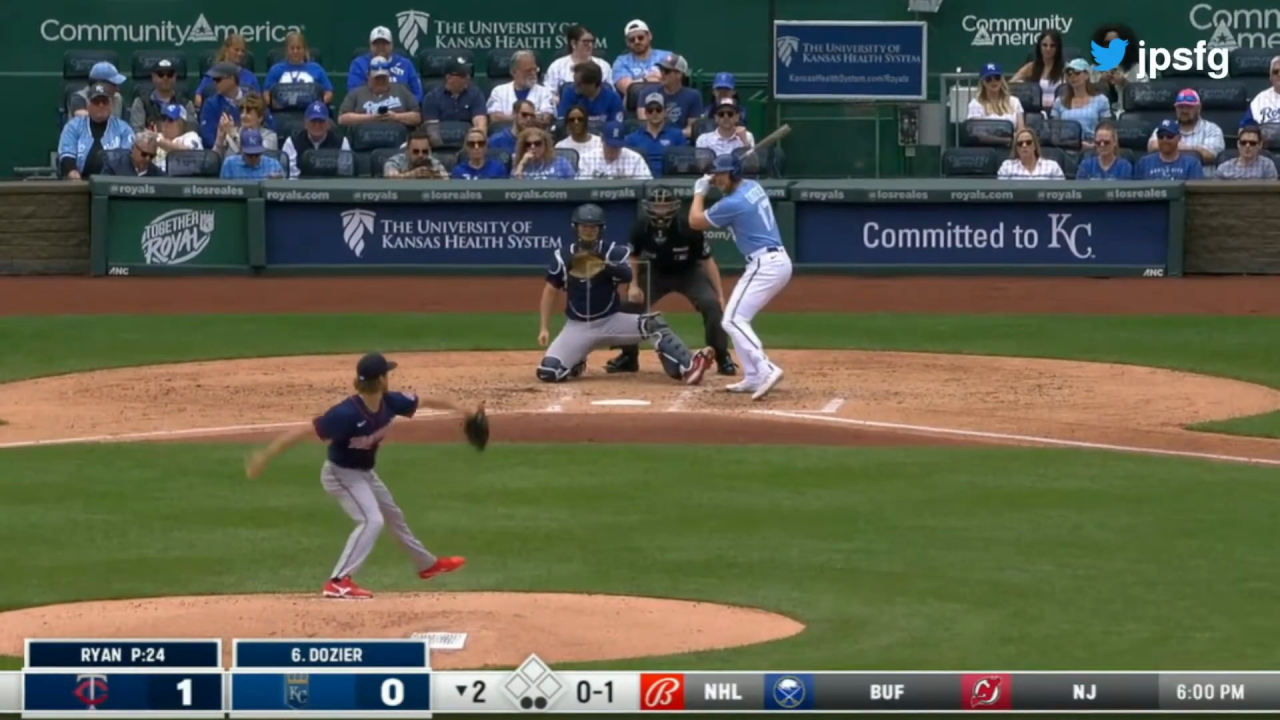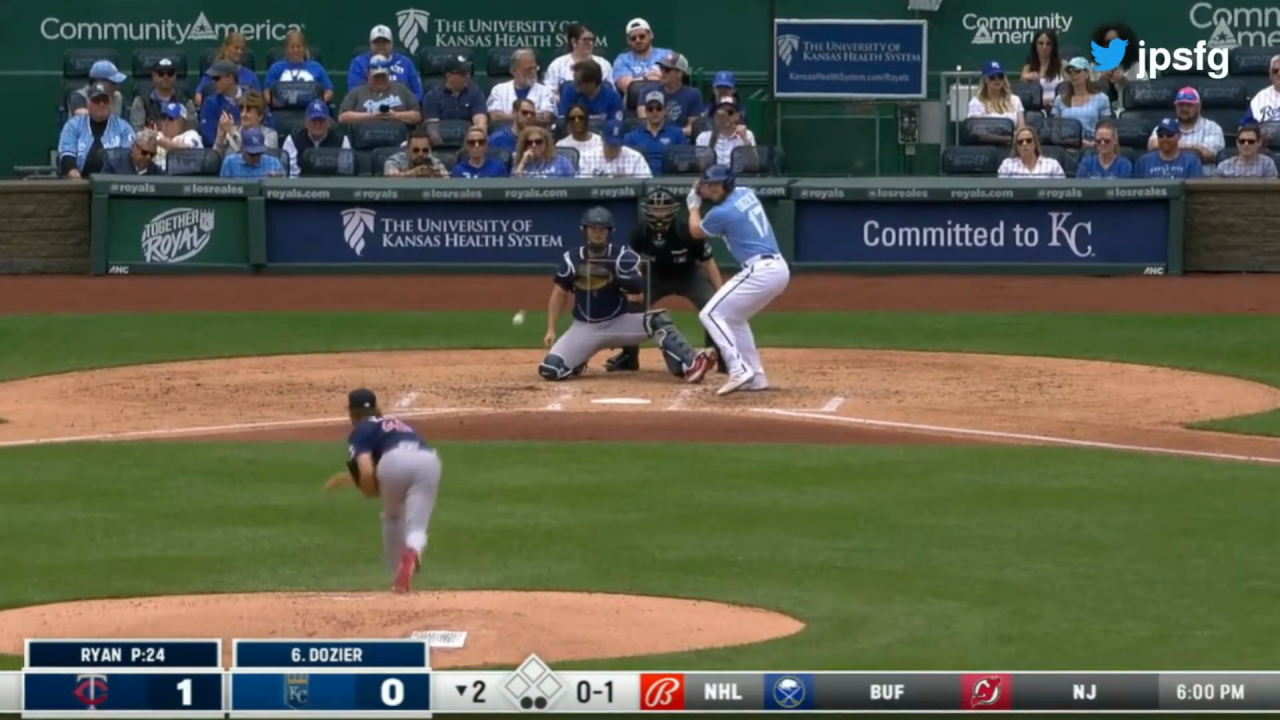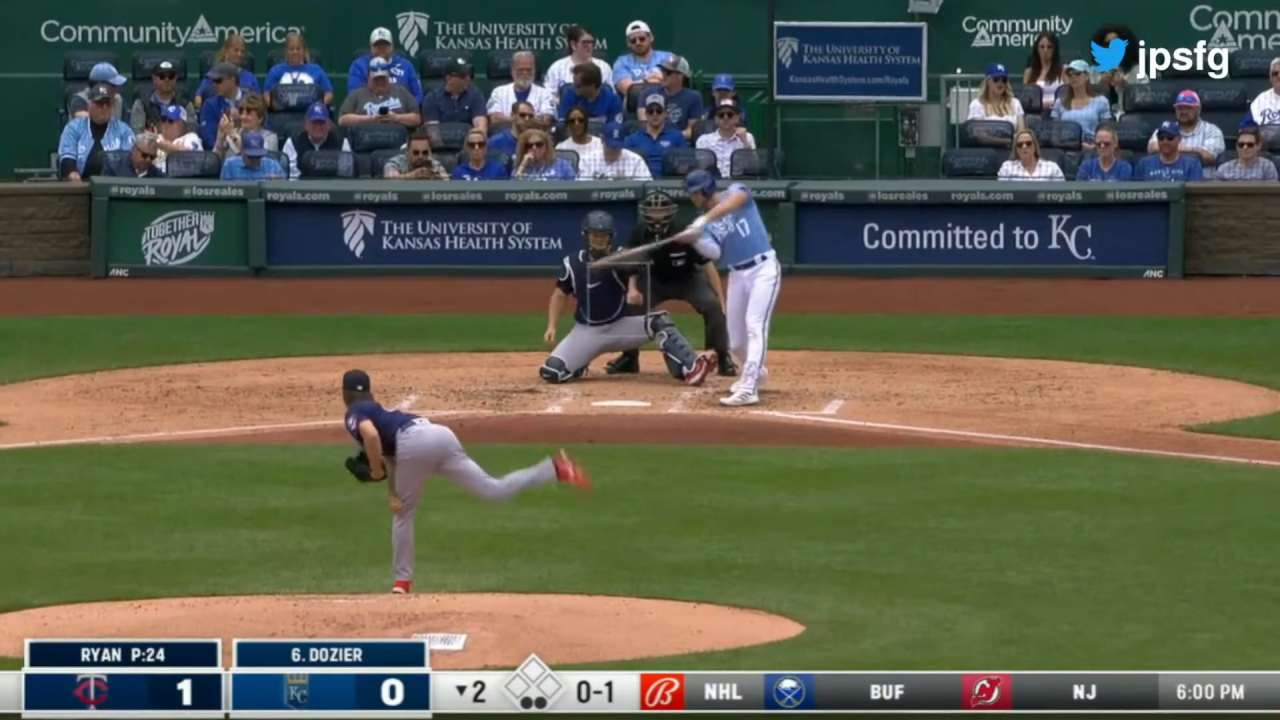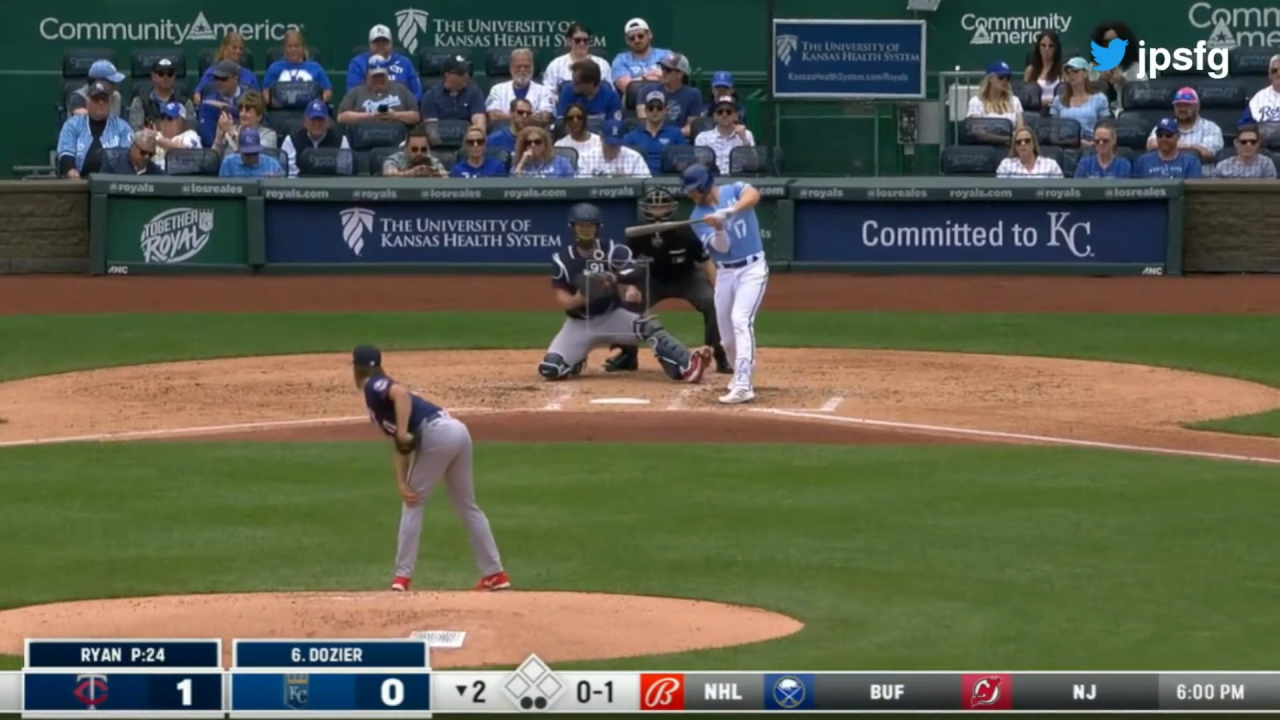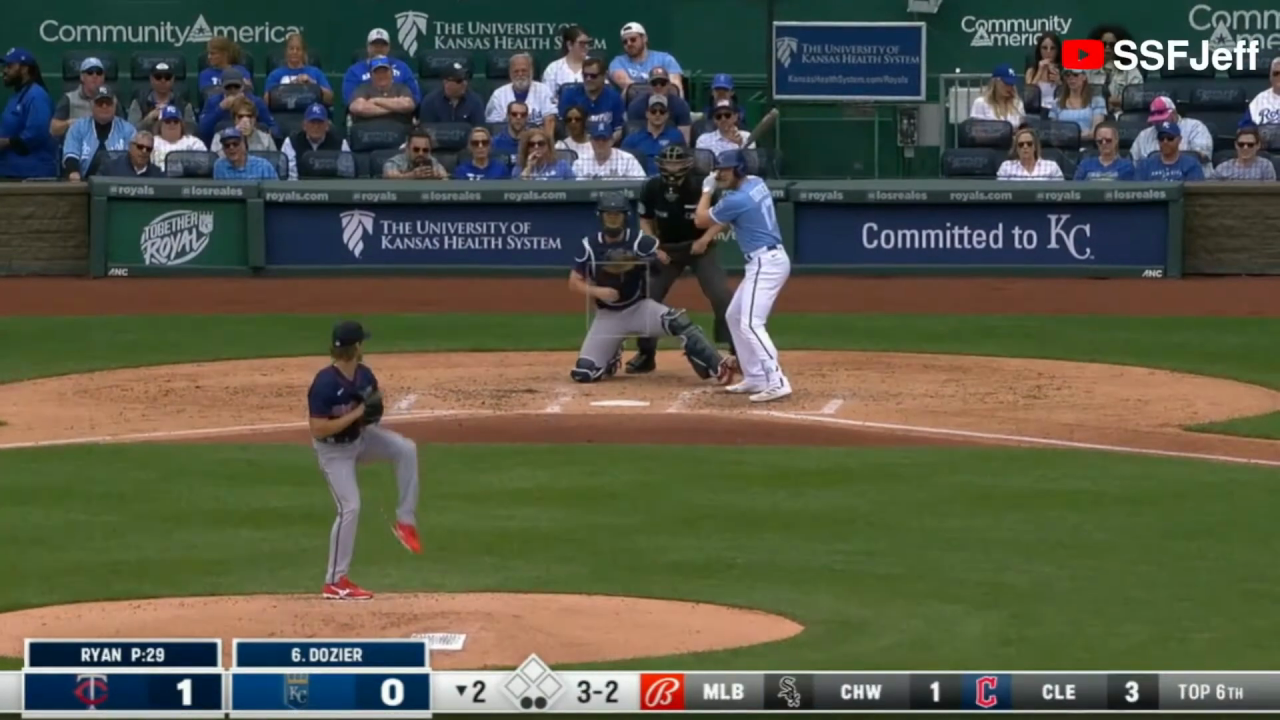
dt=0.4s
person 1, frame 1
left shoulder: (391, 401)
right shoulder: (347, 413)
left elbow: (423, 401)
right elbow: (302, 431)
left wrist: (460, 409)
right wrist: (265, 455)
left hip: (365, 473)
right hip: (342, 475)
left knee: (393, 516)
right knee: (373, 522)
left ankle: (427, 564)
right ankle: (338, 581)
person 1, frame 2
left shoulder: (359, 432)
right shoulder: (391, 422)
left elbow: (367, 473)
left wrist: (370, 489)
right wrist: (345, 479)
left hip: (395, 462)
right hip: (427, 462)
left knee: (391, 516)
right knee: (415, 527)
left ankle: (400, 576)
right ankle: (411, 553)
person 1, frame 3
left shoulder: (353, 415)
right shoulder: (380, 412)
left elbow: (371, 435)
right elbow: (392, 459)
left wrist: (376, 470)
right wrist: (393, 495)
left hip: (415, 443)
right hip: (441, 436)
left knee: (404, 513)
right knee: (494, 489)
left ankle: (402, 579)
right ankle: (556, 469)
person 1, frame 4
left shoulder: (375, 386)
right shoulder: (379, 398)
left elbow: (401, 392)
right elbow: (402, 446)
left wrist: (403, 433)
right wrist: (402, 483)
left hip: (436, 435)
right hip: (457, 432)
left knee: (414, 506)
right knee: (468, 507)
left ankle: (403, 576)
right ankle: (495, 573)
person 1, frame 5
left shoulder: (364, 373)
right shoulder: (325, 384)
left elbow: (374, 398)
right elbow: (318, 431)
left wrist: (373, 408)
right wrist: (356, 414)
left hip: (361, 437)
right hip: (334, 449)
left knee: (406, 450)
right knee: (350, 508)
left ankle: (405, 522)
right ankle: (335, 582)
person 2, frame 1
left shoulder: (732, 203)
right shoulder: (753, 186)
left elbow: (695, 222)
left wrist: (699, 191)
right wrist: (712, 183)
left hip: (765, 265)
right hip: (777, 262)
left knee: (733, 321)
right knee: (736, 317)
left ankle: (767, 371)
right ankle: (754, 377)
person 2, frame 2
left shoulder: (722, 213)
right shoulder: (747, 194)
left elbow: (696, 231)
left wrist: (693, 205)
right wrist: (702, 192)
left hip: (760, 271)
right hip: (778, 270)
left knee: (711, 314)
right knee: (734, 319)
left ankle: (739, 370)
right ankle: (755, 376)
person 2, frame 3
left shoulder: (735, 192)
right shoulder: (704, 225)
left elbow: (737, 199)
right elbow: (715, 253)
left wrist: (703, 220)
right wrist: (695, 239)
left hip: (765, 270)
right hip: (738, 276)
left knee: (755, 325)
right knee: (737, 340)
left ankle: (749, 390)
right ankle: (755, 373)
person 2, frame 4
left shoulder: (735, 190)
right shoulder: (699, 216)
left elbow: (753, 196)
right elbow: (722, 247)
left wrist: (728, 212)
right wrist: (718, 228)
left hip: (753, 269)
right hip: (725, 274)
left knee: (740, 321)
right knee: (727, 333)
left ankle: (743, 386)
right ankle: (743, 371)
person 2, frame 5
left shoulder: (737, 199)
right shoulder: (756, 183)
left elbow: (701, 220)
left wrist: (707, 190)
right wrist: (706, 238)
left hip: (766, 263)
right hip: (765, 262)
left knee: (750, 324)
right knee: (735, 317)
left ankle: (776, 383)
right ankle: (755, 378)
person 3, frame 1
left shoulder: (689, 229)
right shoulder: (640, 227)
left elbow: (707, 261)
right elbow: (633, 258)
left wrist: (720, 295)
right wrist: (633, 286)
left hip: (688, 273)
right hip: (656, 274)
left knee: (711, 304)
right knee: (630, 305)
left ankle: (722, 356)
right ankle: (628, 356)
person 3, frame 2
left shoulder: (687, 231)
right shoulder: (640, 232)
left elbow: (708, 262)
left hip: (689, 275)
right hip: (655, 276)
right knee: (629, 304)
left ankle: (721, 355)
right ankle: (629, 355)
person 3, frame 3
right shoulder: (639, 235)
left elbow: (708, 265)
left wrist: (721, 300)
right wrist: (632, 290)
left hip: (688, 279)
right hip: (654, 281)
left knee: (713, 305)
left ankle: (723, 358)
right ankle: (629, 357)
person 3, frame 4
left shoulder: (684, 232)
right shoulder: (638, 233)
left elbow: (706, 263)
left hip: (687, 277)
right hip: (654, 279)
left knee: (712, 303)
right knee: (626, 304)
left ankle: (721, 356)
right ankle: (628, 354)
person 3, frame 5
left shoulder: (701, 185)
right shoulder: (651, 188)
right elbow: (645, 221)
right hip: (666, 249)
left knee: (721, 294)
right knee: (648, 297)
left ankle: (736, 349)
right ankle: (646, 355)
person 4, frame 1
left shoulder: (613, 251)
right shoulder: (562, 256)
left elbow: (628, 274)
right elbow: (550, 292)
left wrist: (604, 266)
right wrist: (543, 328)
left hip: (611, 321)
right hip: (578, 326)
left knee: (653, 323)
right knee: (548, 372)
left ankle: (687, 367)
right ankle: (575, 364)
person 4, frame 2
left shoulder: (623, 256)
right shoulder: (571, 259)
left elbow: (638, 287)
right elbow: (559, 294)
left wrist: (610, 278)
right wrist: (551, 330)
left hip: (619, 322)
right hip: (585, 328)
left knee: (658, 321)
right knee: (550, 370)
left ankle: (690, 366)
right ankle: (577, 362)
person 4, frame 3
right shoulder: (572, 263)
right elbow: (559, 296)
right wrist: (552, 326)
left hip: (621, 326)
right hip: (586, 331)
left knee: (659, 322)
right knee: (551, 372)
left ankle: (691, 368)
right ankle: (578, 365)
person 4, frame 4
left shoulder: (614, 251)
right shoulder: (561, 259)
left elbow: (639, 275)
right elbow: (561, 299)
left wrist: (615, 277)
right wrist: (576, 299)
left hip: (613, 317)
right hip: (579, 325)
left knee: (648, 327)
right knee: (550, 369)
left ankle: (687, 365)
right ankle: (576, 361)
person 4, frame 5
left shoulder: (640, 241)
right shoulder: (589, 245)
left elbow: (661, 264)
right elbow: (574, 283)
left wrist: (637, 261)
right wrist: (598, 291)
left hip: (640, 308)
right hip: (608, 316)
left knee: (677, 322)
right knee: (582, 373)
left ankle: (718, 368)
right ankle: (611, 360)
